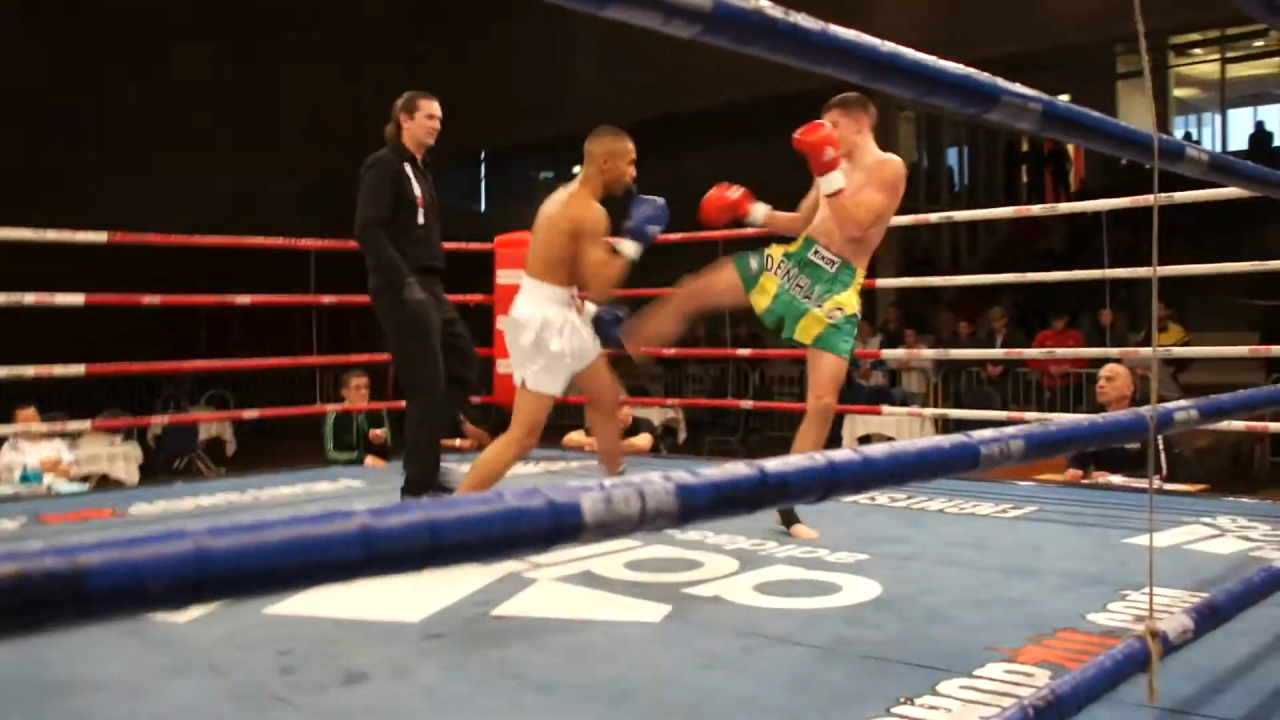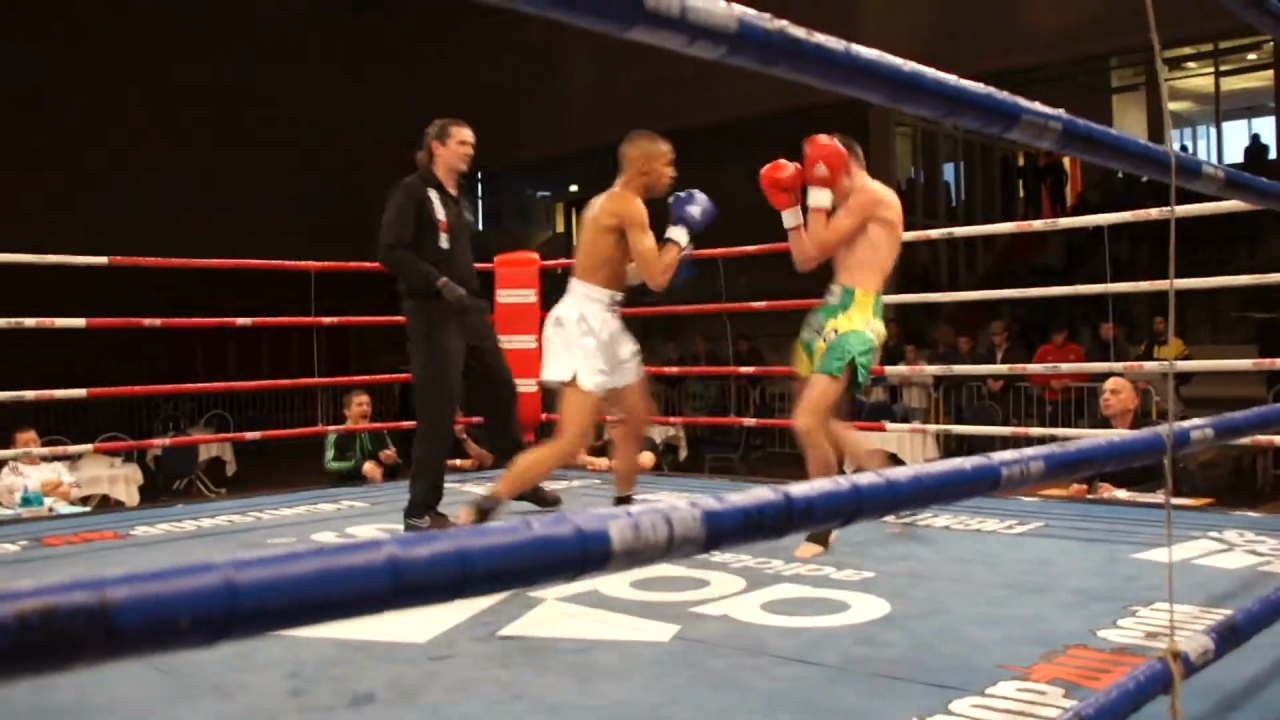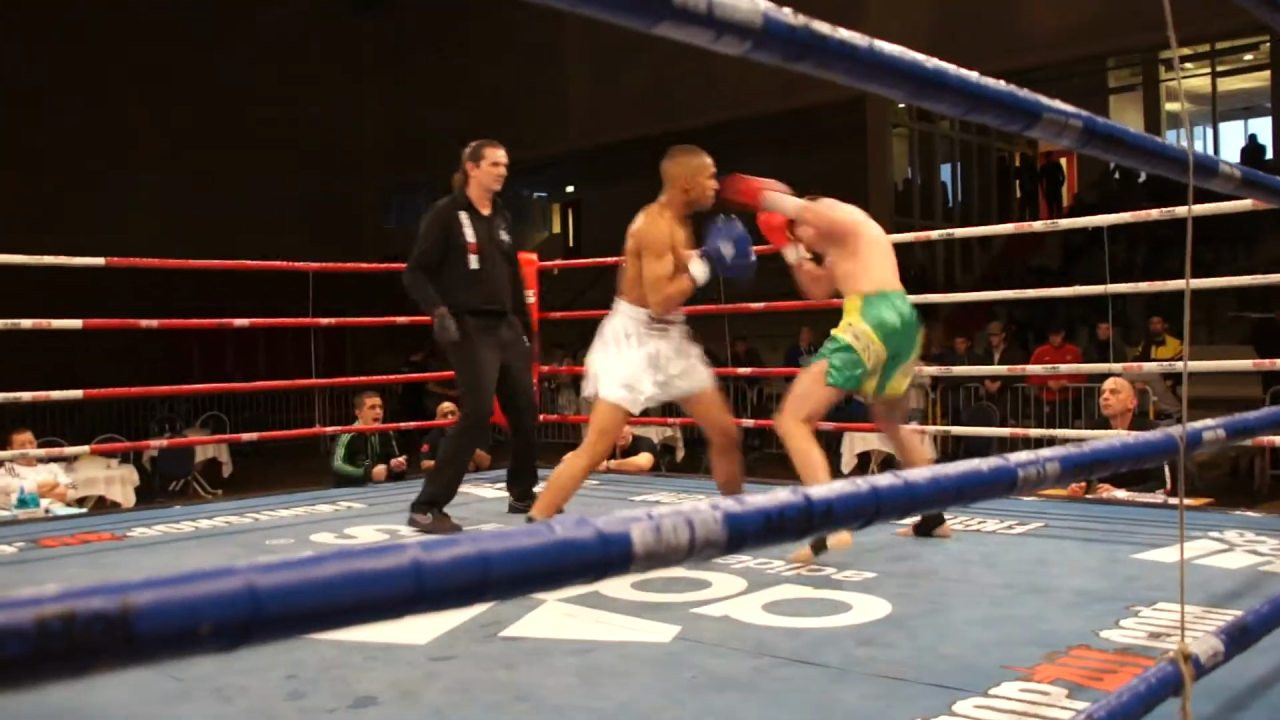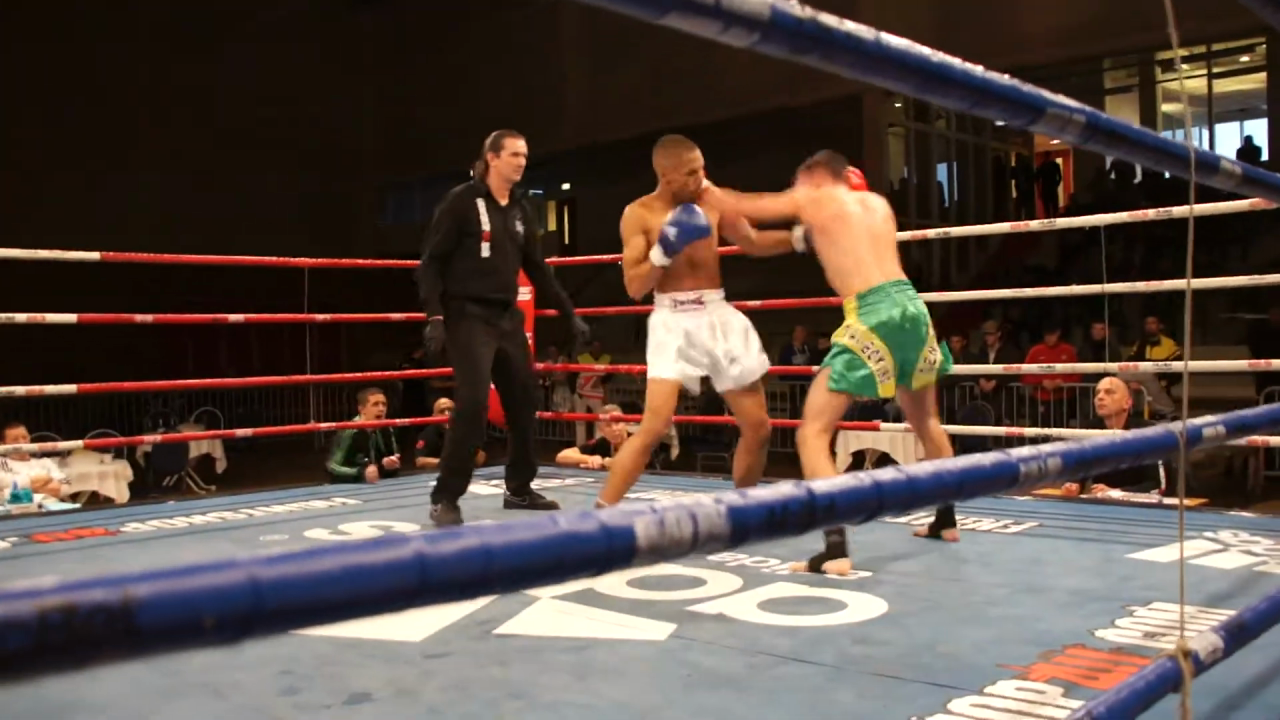
dt=0.2s
person 1, frame 1
left shoulder: (889, 168)
right shoulder: (827, 162)
left elbow: (853, 228)
left wrist: (831, 171)
right wrist: (750, 210)
left hip: (836, 287)
right hip: (797, 262)
left knee: (822, 405)
right knee: (693, 293)
left ankle: (788, 508)
right ankle: (634, 338)
person 1, frame 2
left shoulder: (871, 193)
right shoulder: (847, 200)
left elbow: (816, 248)
right elbow: (804, 261)
left wrist: (821, 186)
right wrist: (789, 201)
left hip: (855, 315)
right hip: (834, 310)
left knee: (808, 423)
right knee: (821, 425)
left ankle: (820, 525)
person 1, frame 3
left shoulder: (828, 211)
right shoulder: (855, 221)
left elbow: (809, 210)
right elbow: (818, 290)
left wrist: (767, 197)
right wrist: (790, 249)
left hip: (868, 322)
right hip: (901, 316)
left knee: (791, 421)
right knee: (891, 423)
left ankle: (830, 532)
right ankle: (934, 516)
person 1, frame 4
left shoulder: (811, 198)
right shoulder: (877, 203)
left elbow: (734, 206)
left wrist: (701, 188)
left hip: (868, 319)
right hip: (907, 305)
left knee: (811, 431)
right knee: (924, 421)
left ankle: (835, 548)
right ankle: (946, 518)
person 2, frame 1
left shoulder: (421, 170)
right shoulder: (384, 166)
right elbow: (369, 233)
left wrist: (441, 293)
right wrist: (407, 283)
left hip: (430, 289)
right hip: (401, 290)
left knee: (464, 371)
right knee: (426, 386)
left ankle: (423, 466)
right ankle: (419, 488)
person 2, frame 2
left shoulder: (462, 197)
right shoulder: (412, 191)
right elbow: (391, 251)
right wrist: (438, 282)
left hip: (469, 311)
right hip: (431, 310)
left knee: (501, 395)
right knee: (440, 406)
left ankle: (523, 483)
right ankle: (421, 510)
person 2, frame 3
left shoulder: (502, 219)
right shoulder: (446, 214)
right elbow: (416, 273)
left wrist: (526, 332)
right wrist: (440, 312)
left hip: (503, 326)
right hip: (466, 328)
left knee: (525, 411)
right knee: (477, 413)
left ankle: (522, 493)
right ankle: (429, 507)
person 2, frame 4
left shoulder: (521, 210)
right shoulder: (461, 201)
left elbow: (536, 268)
right elbow: (432, 262)
left wrist: (569, 313)
right wrist: (433, 315)
left hip: (505, 317)
right hip: (467, 315)
left knee: (523, 400)
right knee: (473, 401)
left ankle: (519, 488)
right ankle: (447, 496)
person 3, frame 1
left shoulder: (568, 195)
right shoulder: (589, 211)
right elbow: (600, 286)
left wrist: (592, 312)
right wrist: (630, 241)
left hip: (561, 313)
right hip: (545, 318)
left knee: (608, 399)
right knee: (524, 436)
person 3, frame 2
left shoulder: (610, 202)
right shoulder: (630, 206)
right elbow: (657, 279)
right wrist: (682, 229)
left hip: (598, 319)
right hip: (586, 320)
left knee: (637, 420)
right knee: (572, 442)
left ankle: (625, 508)
right ankle: (482, 511)
person 3, frame 3
left shoulder: (677, 218)
right shoulder: (654, 227)
right elbow: (658, 301)
left wrist: (731, 257)
right wrist: (703, 264)
left hip: (668, 338)
right hip: (628, 338)
left knee: (726, 435)
right knee: (596, 450)
person 3, frame 4
right shoulder: (637, 214)
left elbow: (755, 242)
right elbow: (634, 287)
right wrist: (663, 249)
left hip: (719, 319)
right hip: (674, 323)
left knee: (757, 428)
right knee: (652, 430)
